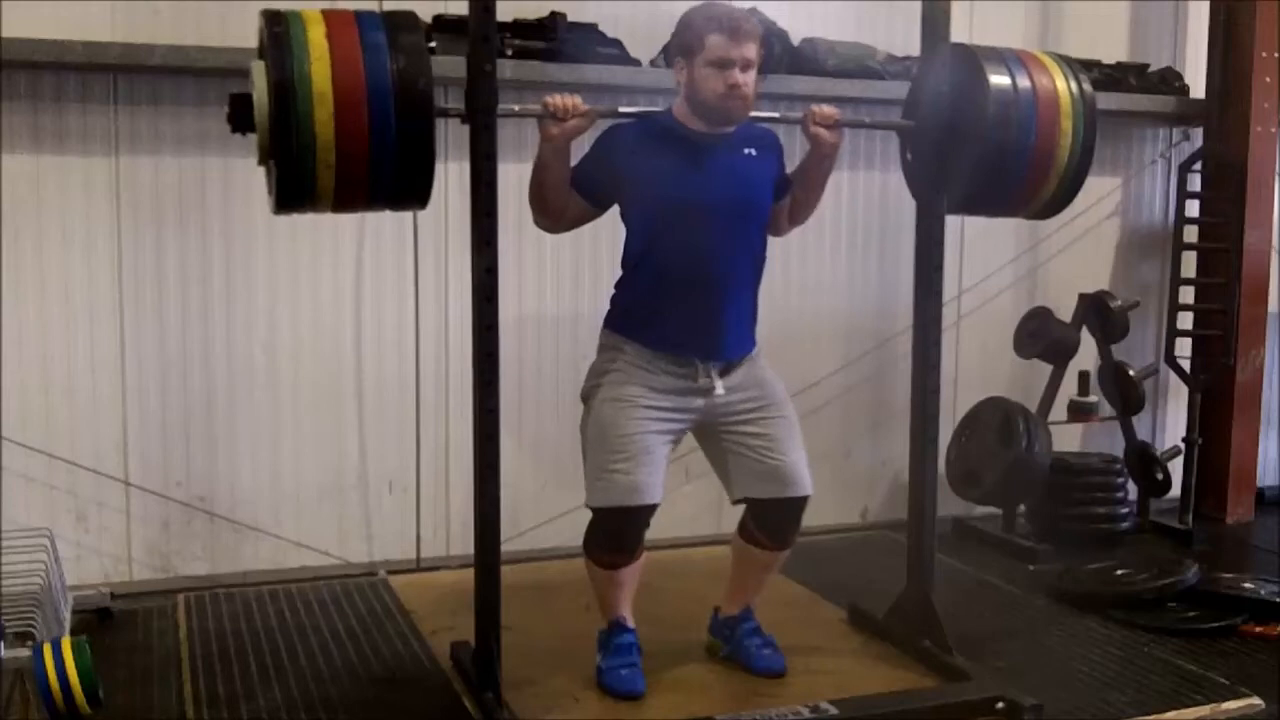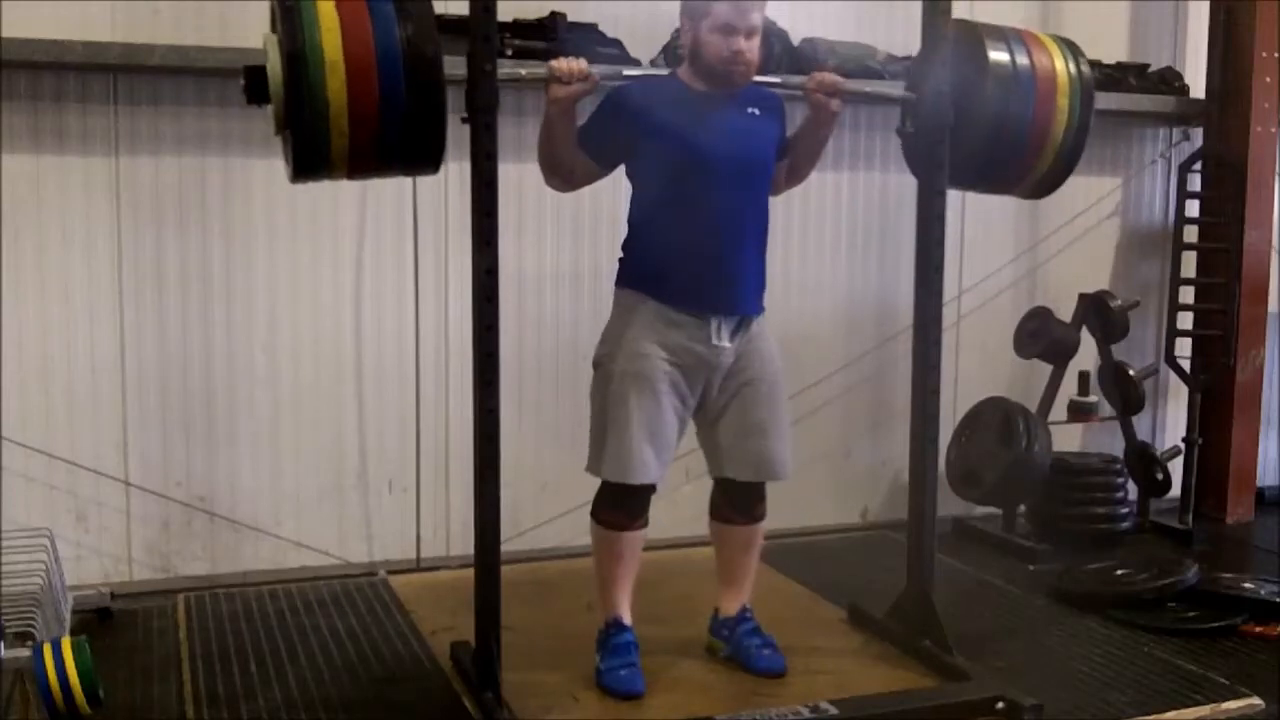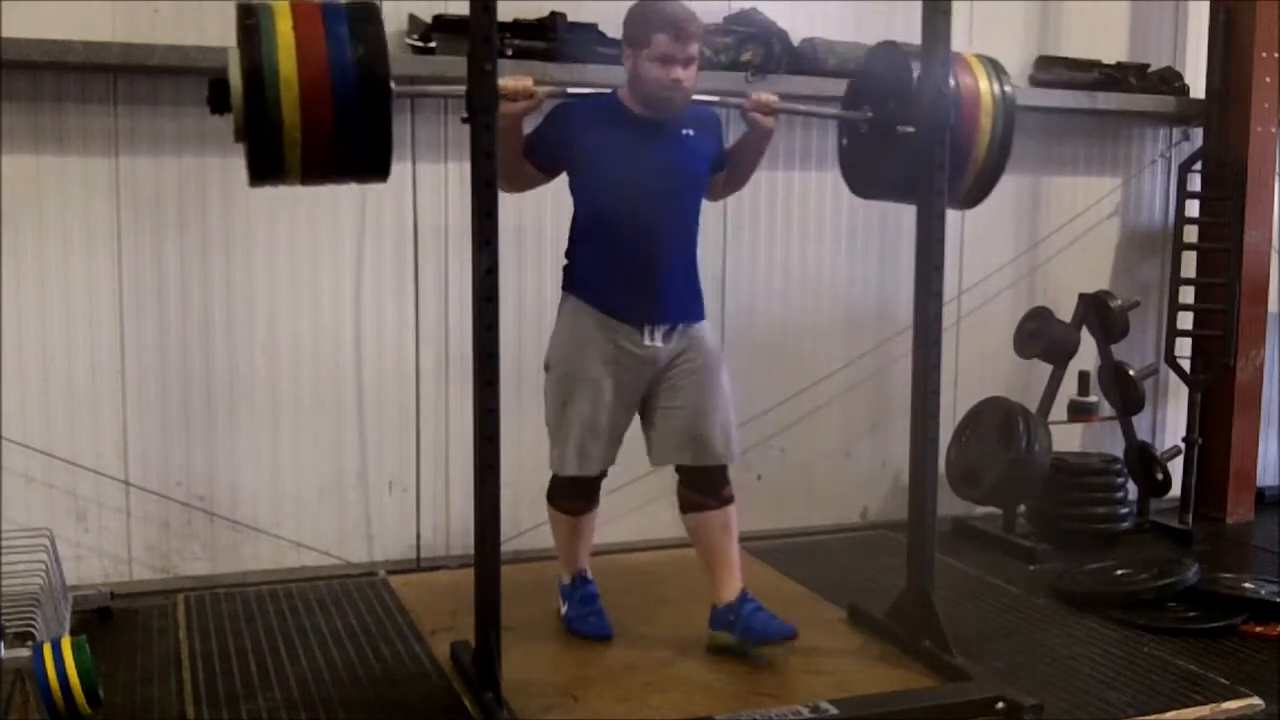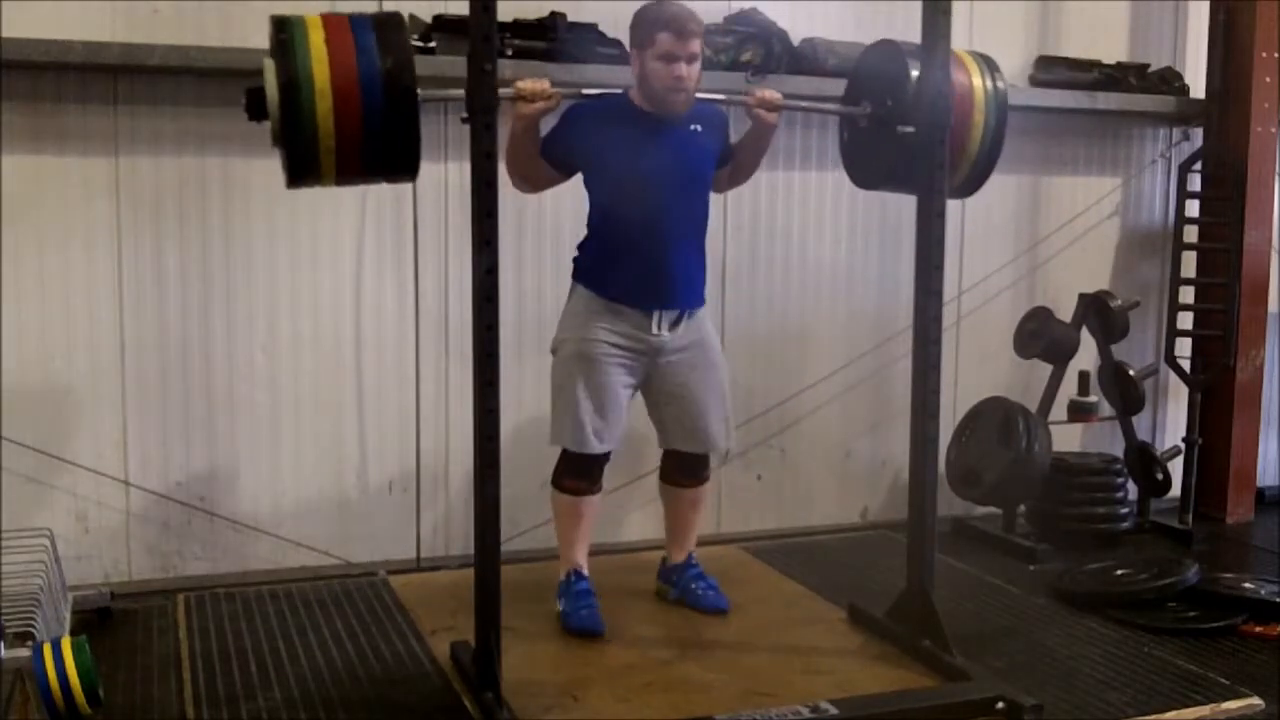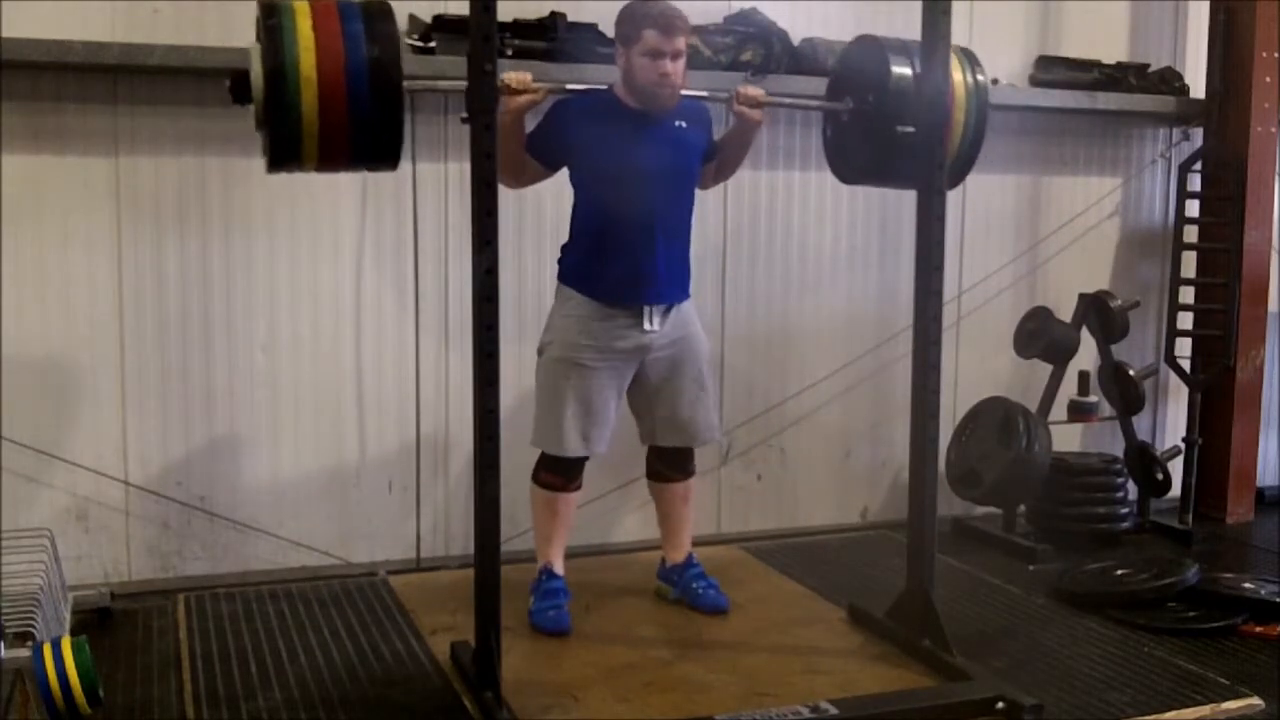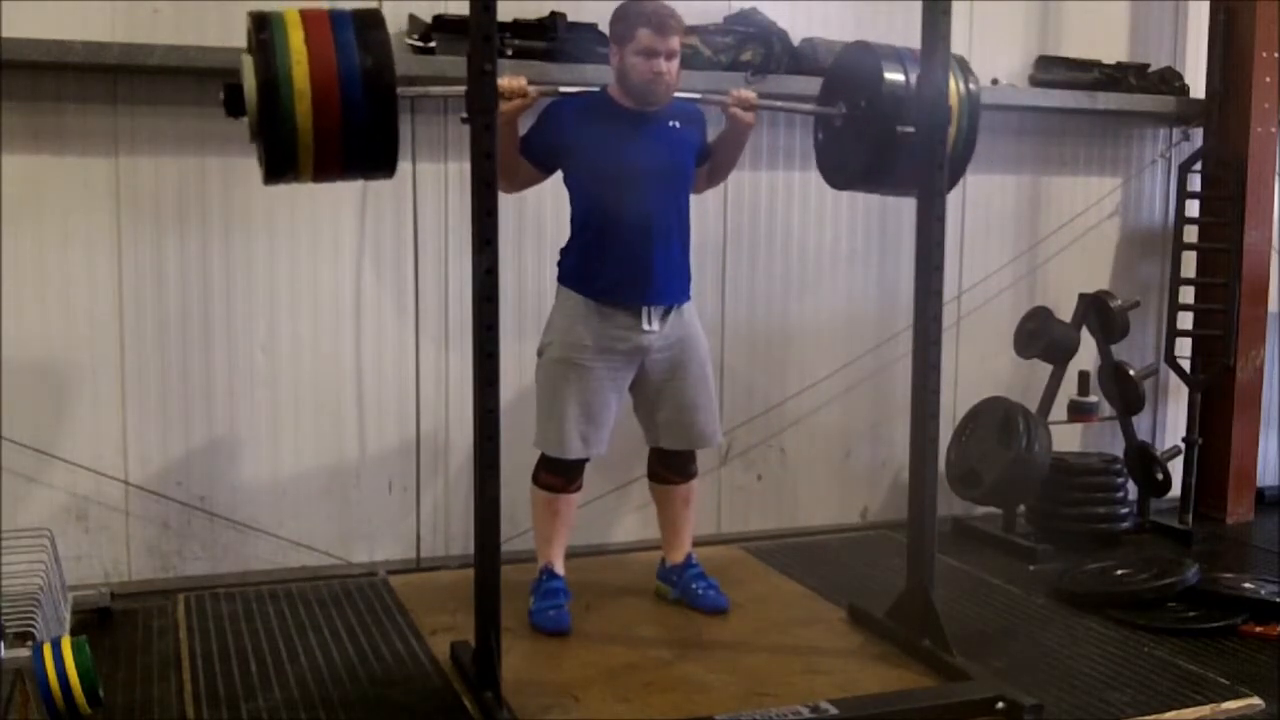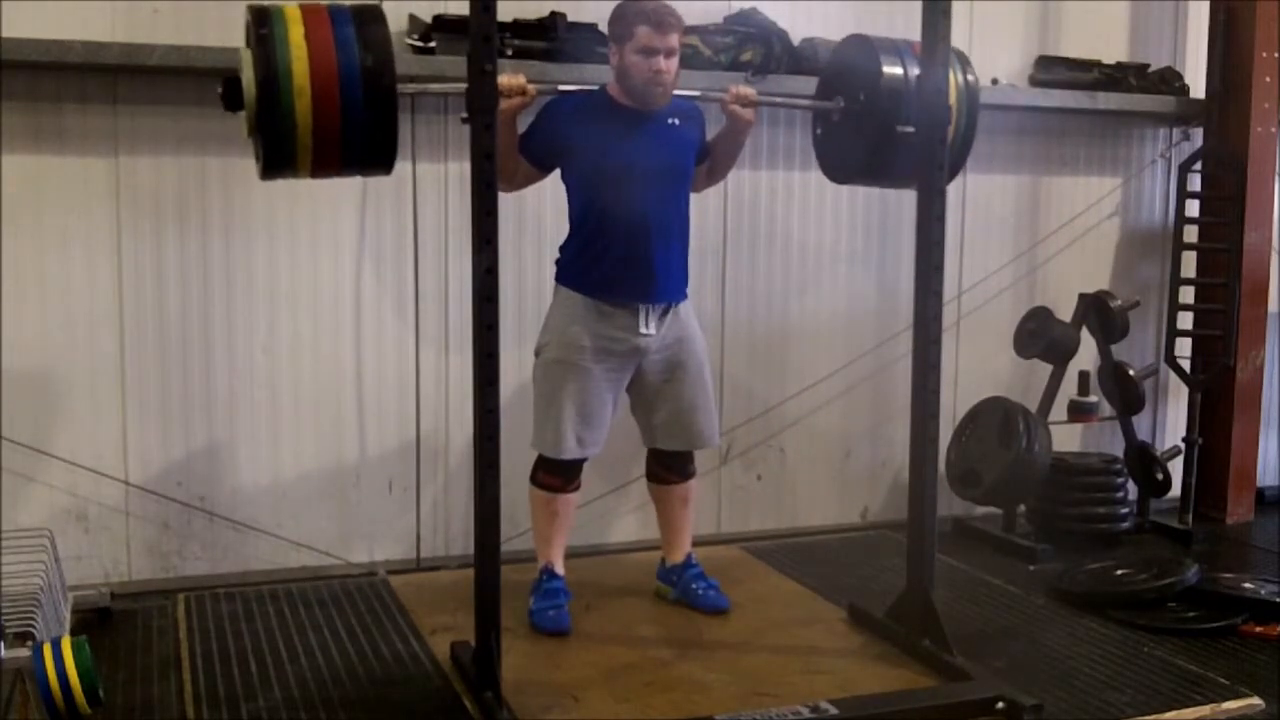
dt=0.7s
person 1, frame 1
left shoulder: (763, 146)
right shoulder: (632, 144)
left elbow: (781, 218)
right elbow: (553, 216)
left wrist: (822, 154)
right wrist: (554, 145)
left hip: (740, 365)
right hip: (640, 364)
left knee: (786, 498)
right knee: (624, 509)
left ankle: (733, 620)
right ankle: (619, 633)
person 1, frame 2
left shoulder: (765, 106)
right shoulder: (640, 102)
right elbow: (563, 175)
left wrist: (823, 117)
right wrist: (559, 107)
left hip: (743, 326)
right hip: (654, 320)
left knee: (746, 480)
right knee: (629, 480)
left ankle: (732, 618)
right ankle: (616, 631)
person 1, frame 3
left shoulder: (702, 126)
right shoulder: (580, 120)
right elbow: (513, 179)
left wrist: (759, 134)
right wrist: (509, 121)
left hip: (685, 328)
right hip: (595, 325)
left knee: (708, 466)
right knee: (579, 470)
left ankle: (731, 607)
right ankle: (576, 586)
person 1, frame 4
left shoulder: (710, 122)
right shoulder: (593, 120)
right elbow: (530, 179)
left wrist: (763, 129)
right wrist: (523, 122)
left hip: (687, 317)
right hip: (603, 314)
left knee: (694, 449)
right knee: (584, 450)
left ankle: (679, 565)
right ankle: (574, 581)
person 1, frame 5
left shoulder: (693, 118)
right shoulder: (579, 115)
right elbow: (515, 174)
left wrist: (746, 127)
right wrist: (510, 116)
left hip: (672, 313)
right hip: (589, 313)
left knee: (677, 445)
right knee: (564, 450)
left ankle: (678, 564)
right ankle: (549, 577)
person 1, frame 6
left shoulder: (687, 120)
right shoulder: (572, 117)
right elbow: (511, 179)
left wrist: (739, 129)
right wrist: (505, 121)
left hip: (673, 314)
right hip: (590, 314)
left knee: (679, 446)
right knee: (565, 452)
left ankle: (678, 565)
right ankle: (550, 577)
person 1, frame 7
left shoulder: (687, 119)
right shoulder: (570, 115)
right elbow: (509, 177)
left wrist: (738, 127)
right wrist: (504, 118)
left hip: (670, 312)
right hip: (587, 312)
left knee: (677, 446)
right knee: (562, 450)
left ankle: (678, 566)
right ankle: (550, 577)
